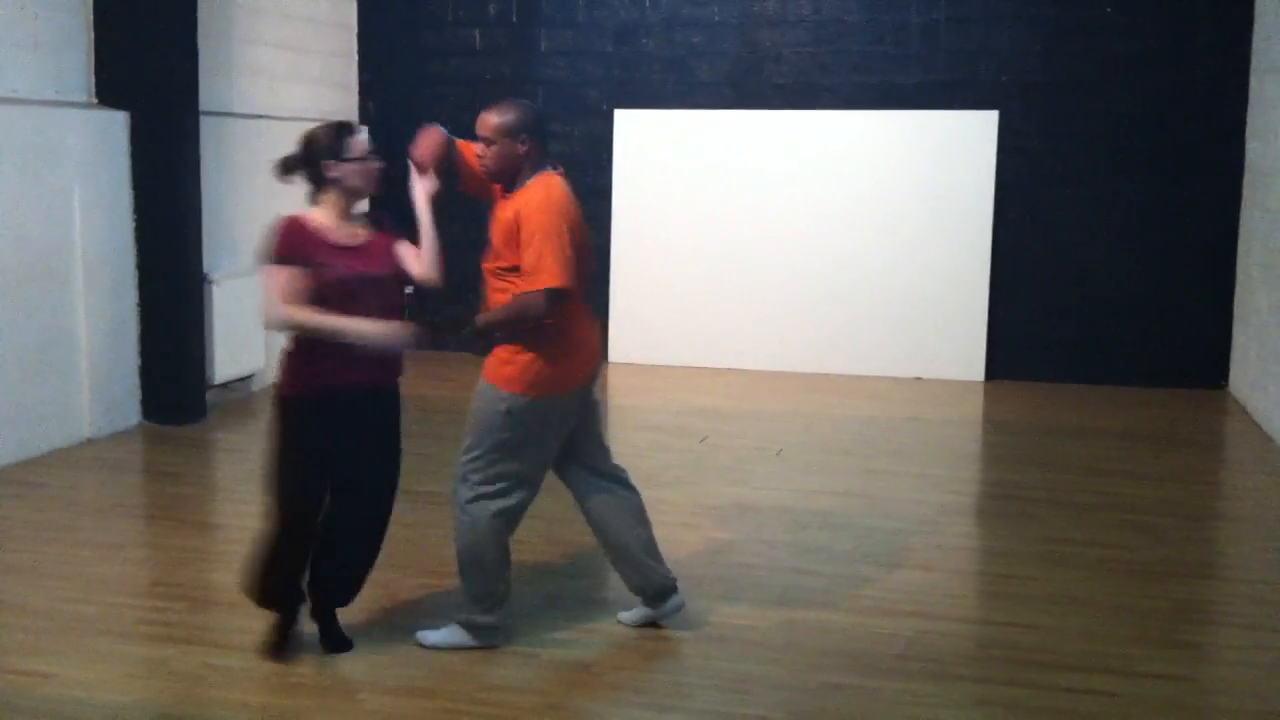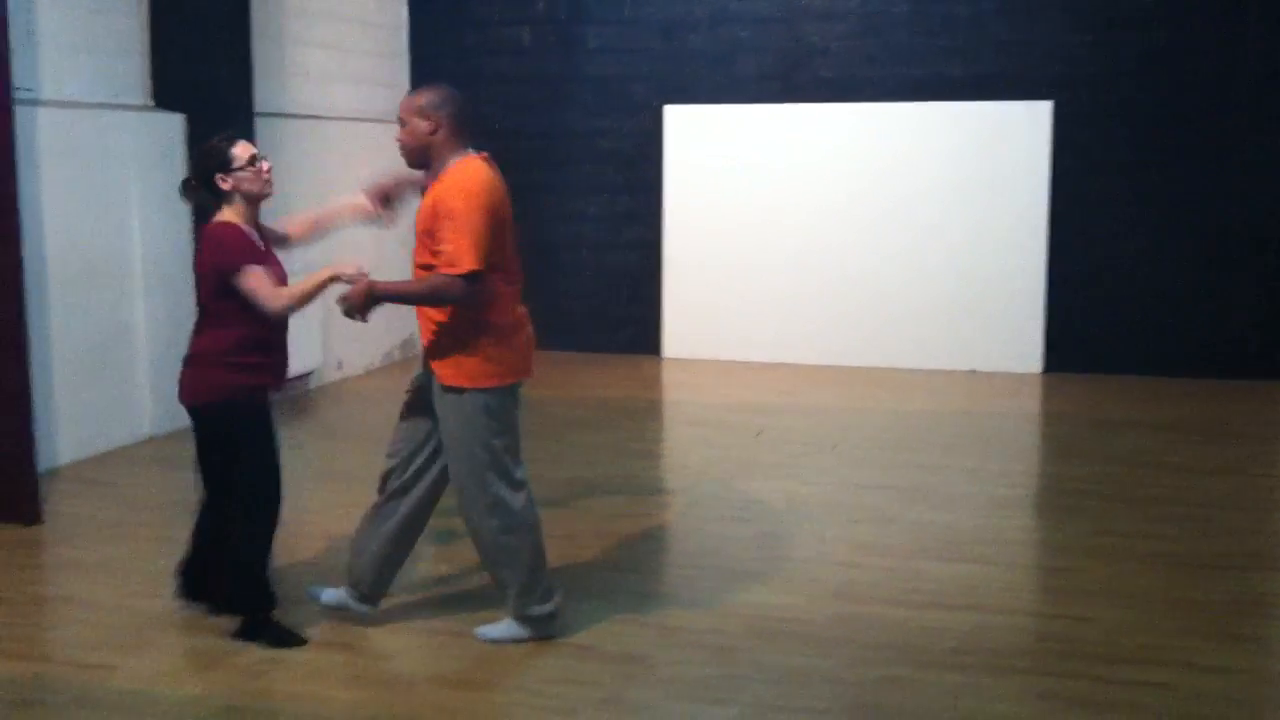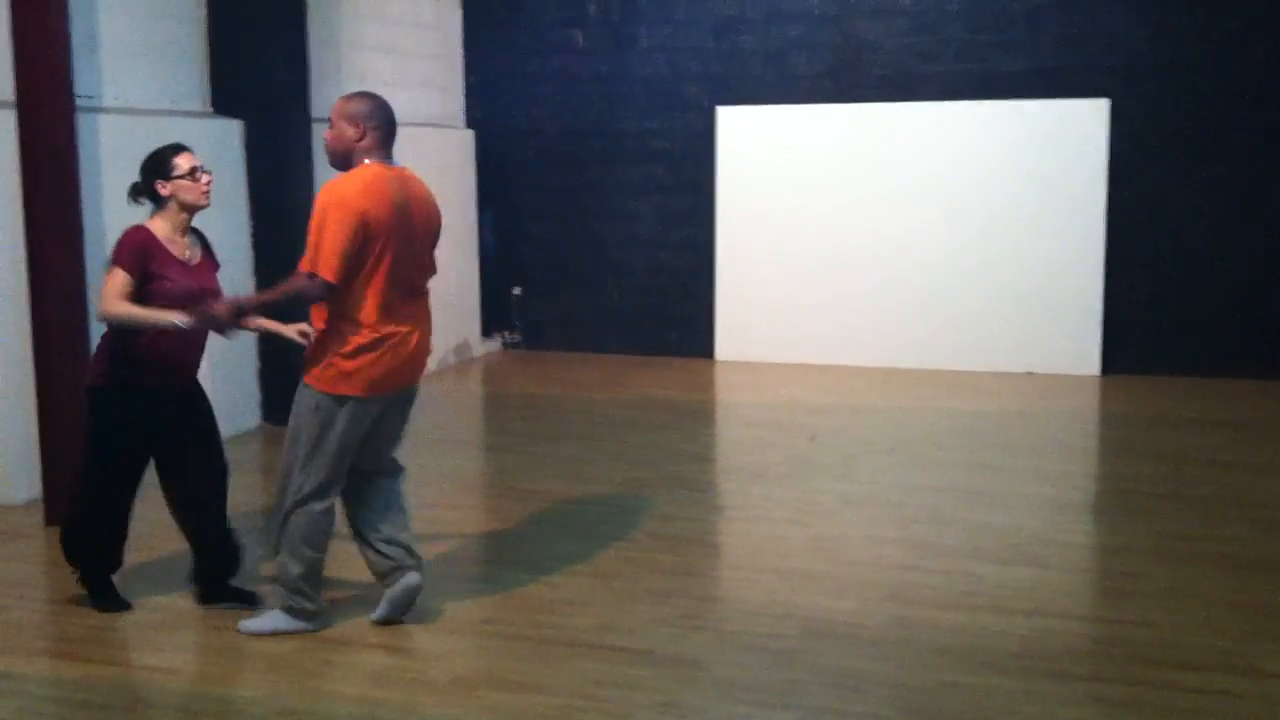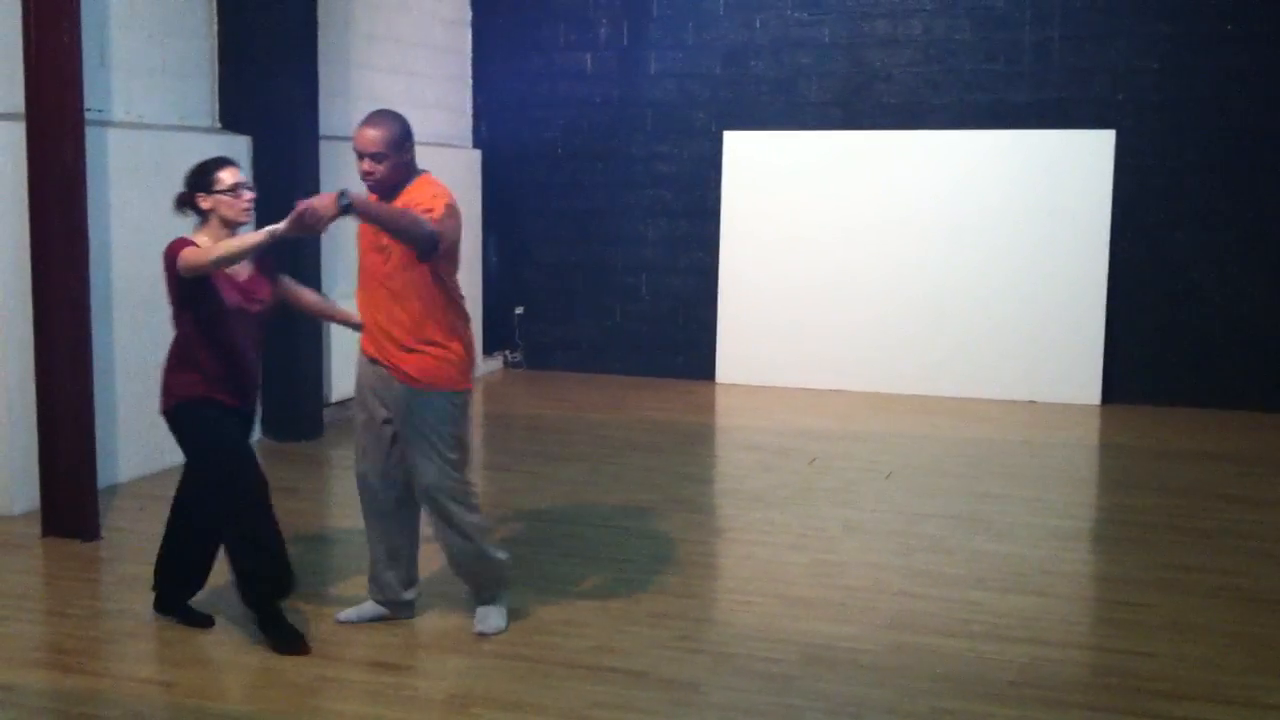
dt=0.7s
person 1, frame 1
left shoulder: (540, 204)
right shoulder: (507, 180)
left elbow: (541, 300)
right elbow: (441, 142)
left wrist: (482, 323)
right wrist: (432, 146)
left hip: (532, 368)
right hip: (565, 364)
left knee: (483, 492)
right knee: (595, 475)
left ankle: (481, 620)
right ankle: (658, 591)
person 1, frame 2
left shoulder: (463, 188)
right shoulder: (462, 169)
left elbow: (460, 285)
left wrist: (377, 292)
left hip: (476, 362)
right hip: (448, 356)
left knee: (488, 489)
right knee: (409, 470)
left ankle: (534, 611)
right ankle: (363, 588)
person 1, frame 3
left shoulder: (344, 193)
right shoulder: (418, 192)
left elbow: (315, 285)
left wrist: (243, 305)
left hip: (352, 362)
right hip: (402, 357)
left knee: (307, 483)
right knee: (370, 469)
left ankle: (298, 605)
right ankle: (398, 569)
person 1, frame 4
left shoulder: (429, 197)
right shoulder: (374, 197)
left elbow: (434, 238)
left wrist: (351, 206)
left hip: (433, 366)
right hip: (377, 362)
left knee: (441, 484)
right knee: (378, 481)
left ankle: (489, 591)
right ankle: (391, 594)
person 2, frame 1
left shoulder: (377, 235)
right shoulder: (297, 234)
left elbow: (429, 273)
right elbow: (284, 312)
left wrist: (422, 200)
right wrist: (367, 327)
left hip: (374, 391)
right hip: (313, 391)
left knee: (366, 507)
right knee: (301, 506)
left ankle: (327, 605)
right ankle: (282, 603)
person 2, frame 2
left shoulder: (244, 228)
right shoulder: (225, 237)
left elbow: (295, 231)
right elbow: (274, 303)
left wrist: (351, 207)
right wrist: (331, 273)
left hip: (222, 384)
right hip: (228, 387)
left knee: (231, 488)
right knee: (253, 495)
left ankle: (205, 579)
right ankle: (253, 613)
person 2, frame 3
left shoulder: (199, 244)
right shoulder: (137, 242)
left elbow: (220, 305)
right elbow: (108, 308)
left wrist: (278, 326)
right wrist: (171, 319)
left hip: (177, 385)
right hip: (123, 385)
left knee: (203, 476)
right knee: (110, 484)
left ankle: (215, 578)
right ankle: (95, 578)
person 2, frame 4
left shoulder: (254, 259)
right shoulder: (184, 254)
left elbow: (296, 295)
right elbow: (213, 260)
left wrist: (358, 320)
right wrist: (282, 229)
left hip: (237, 399)
right hip: (197, 399)
left knee: (206, 499)
right knee: (245, 491)
left ankle: (172, 594)
right ankle: (269, 607)
